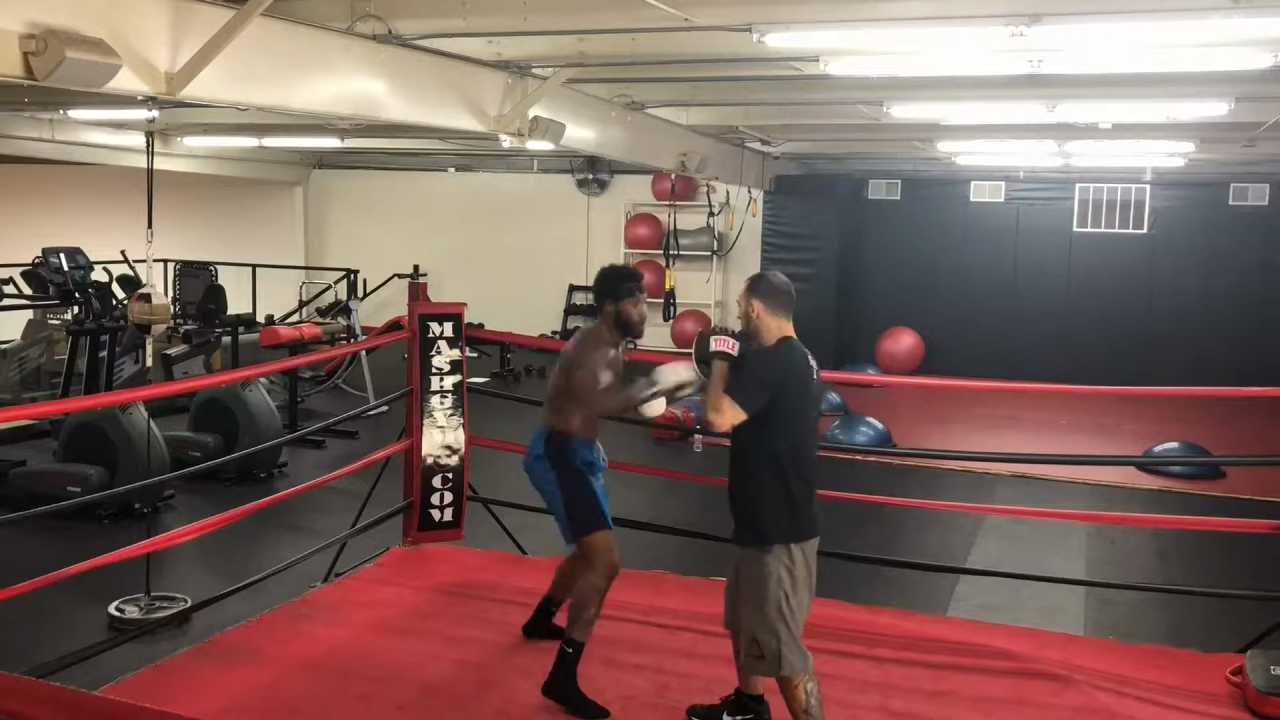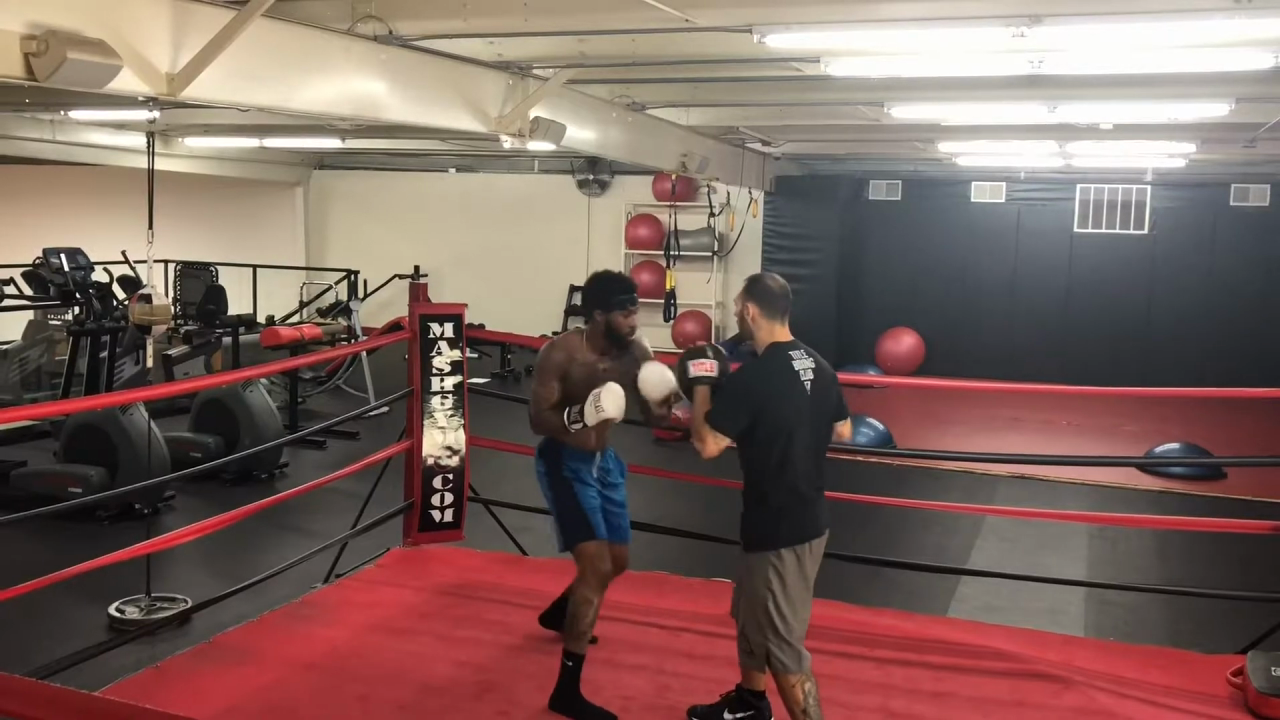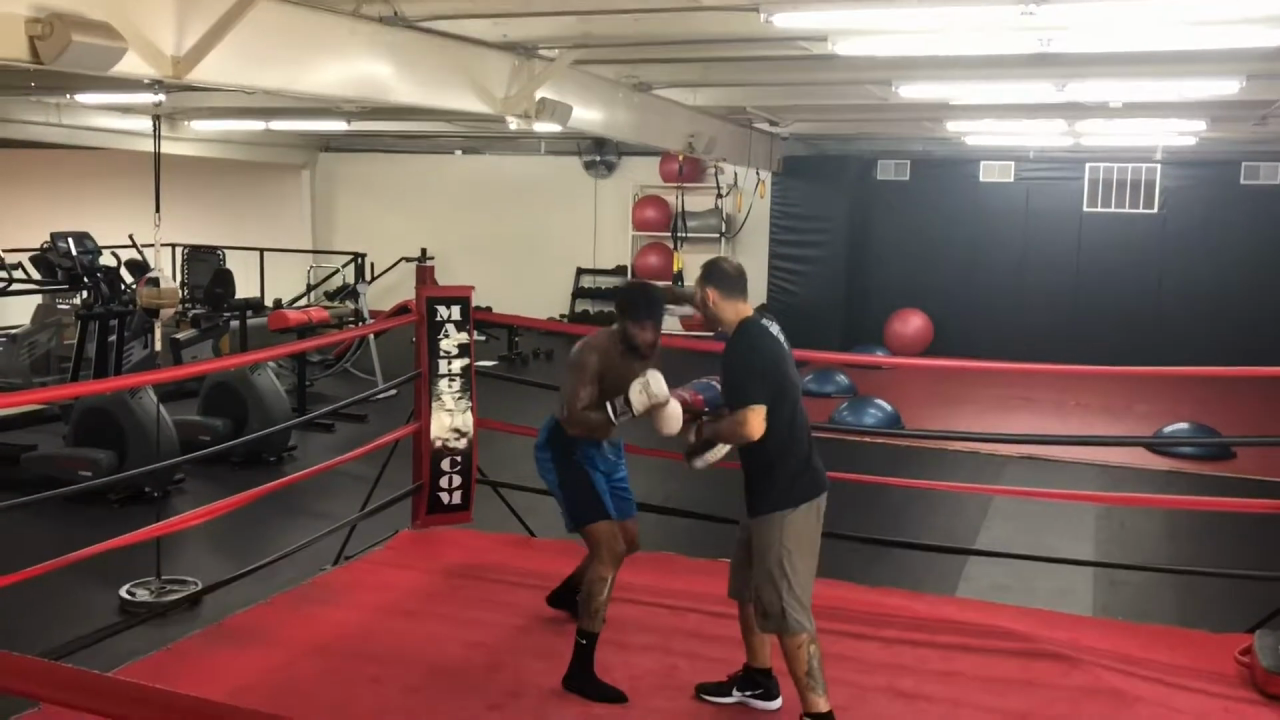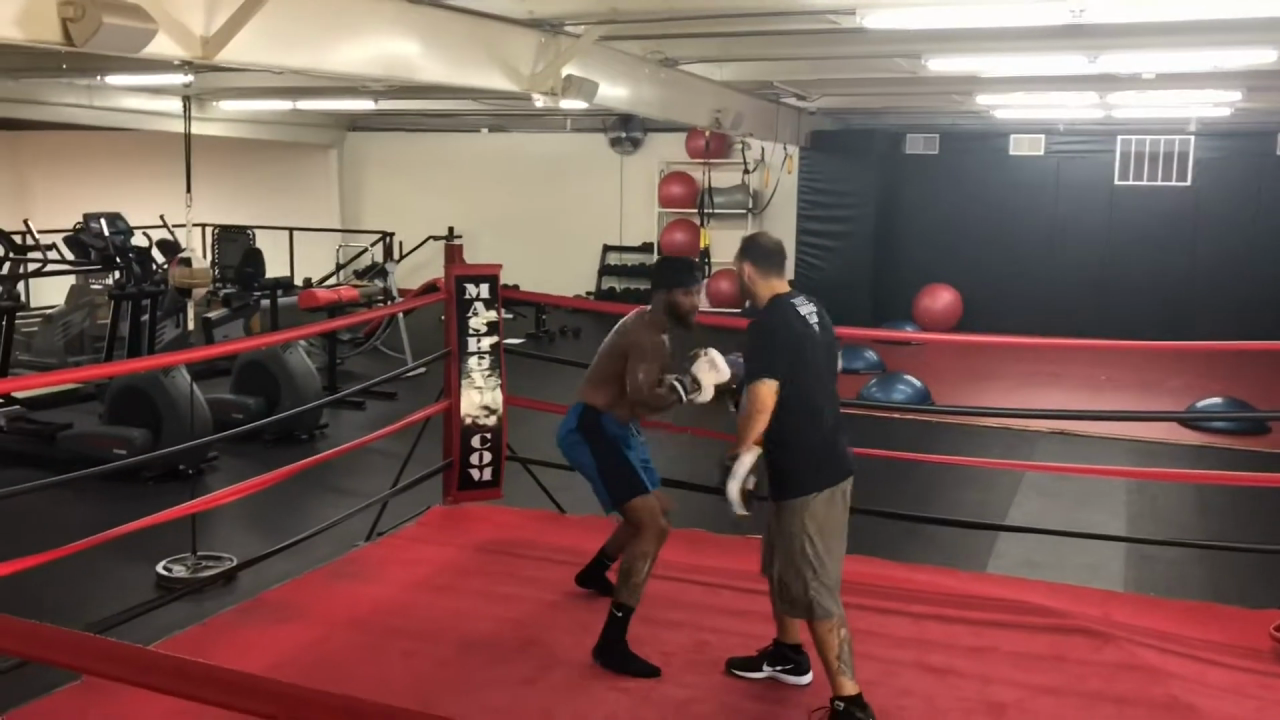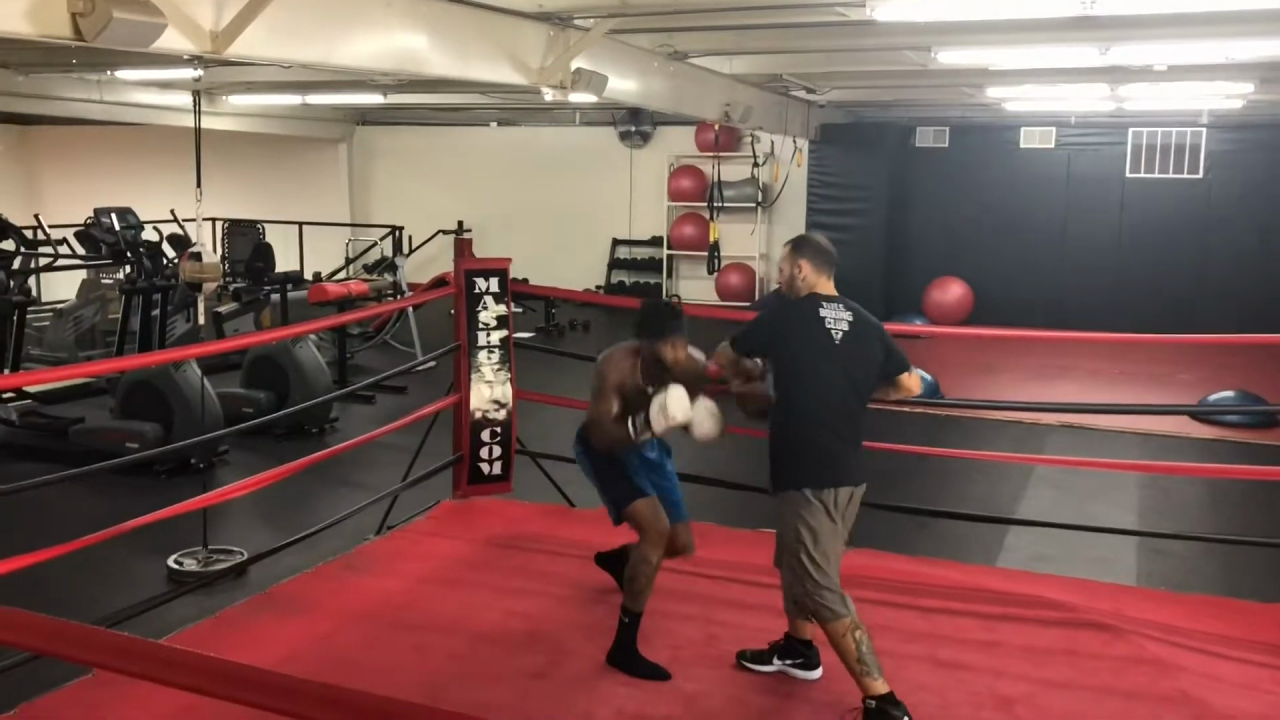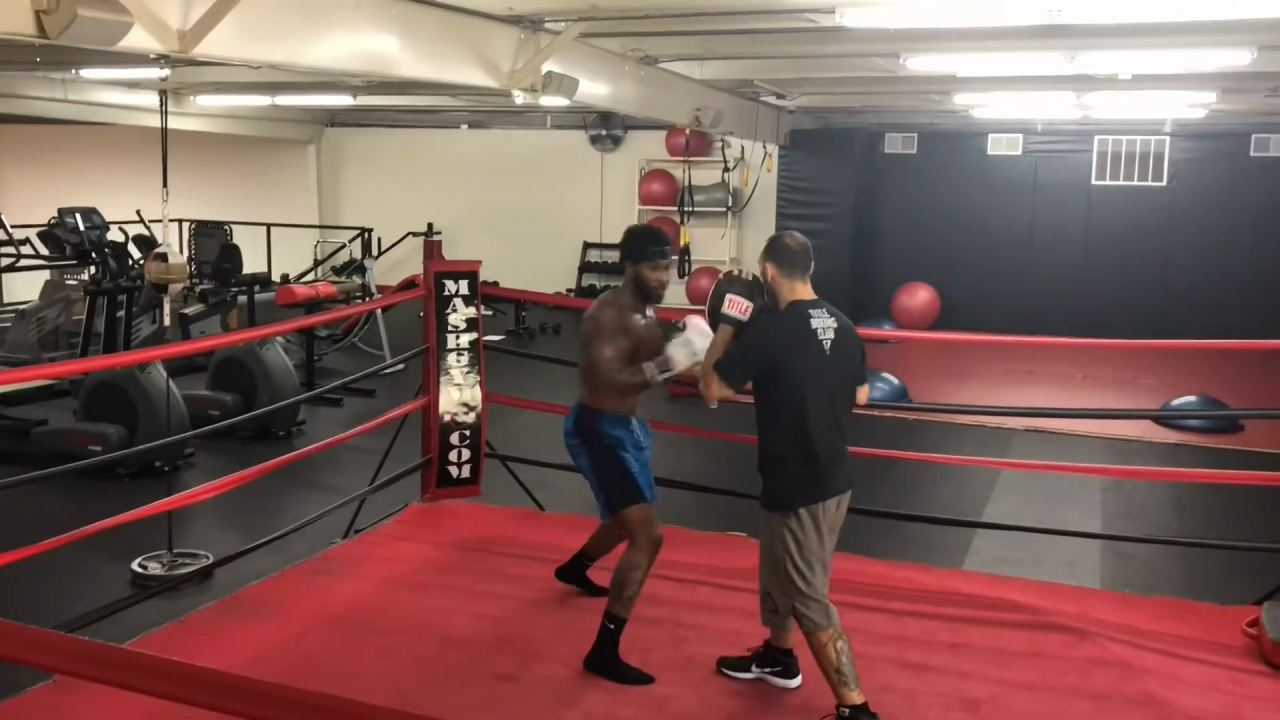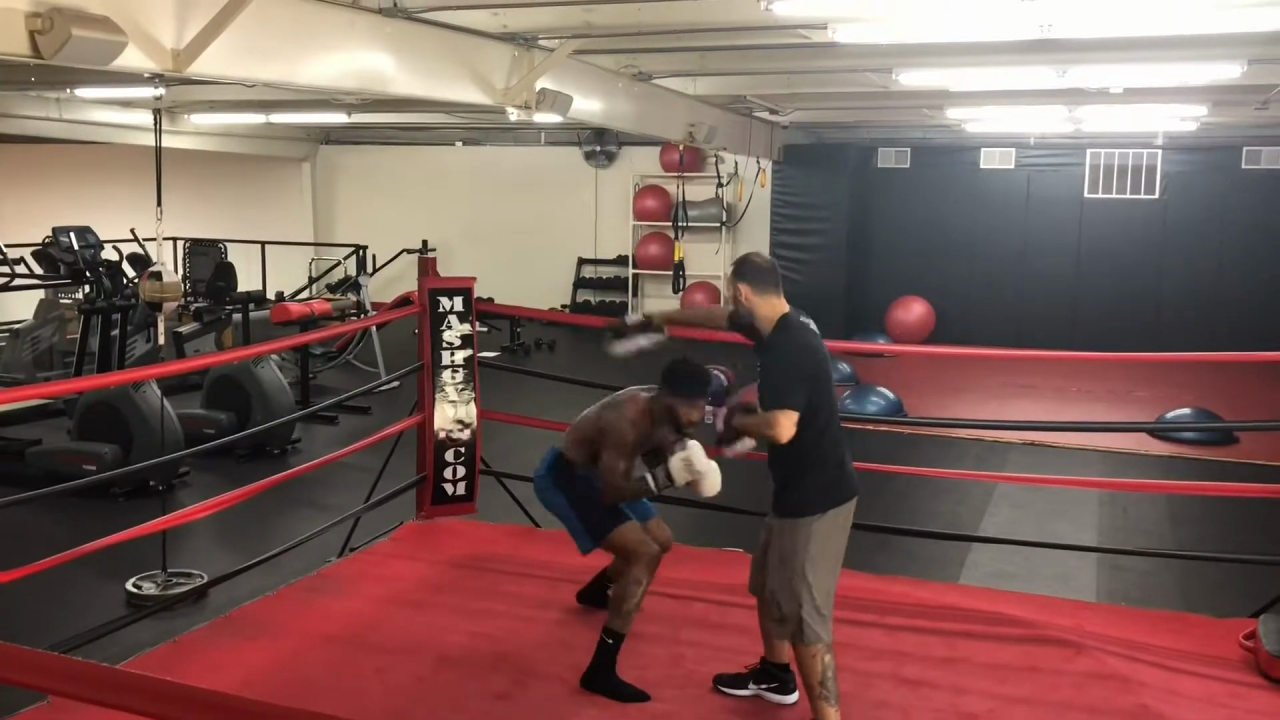
dt=0.7s
person 1, frame 1
left shoulder: (772, 361)
right shoulder: (796, 359)
left elbow: (719, 417)
left wrist: (720, 360)
right wrist: (735, 362)
left hip: (780, 527)
right hip: (767, 520)
left knee: (780, 641)
right knee: (743, 616)
person 1, frame 2
left shoulder: (753, 377)
right shoulder: (816, 365)
left elbow: (707, 444)
right elbow: (843, 430)
left wrist: (701, 384)
left hip: (778, 527)
right hip: (803, 517)
left knee: (780, 641)
right knee: (750, 615)
person 1, frame 3
left shoulder: (744, 347)
right shoulder: (762, 326)
left elbow: (751, 426)
left wrist: (708, 431)
left hip: (788, 493)
right hip: (781, 485)
left knee: (785, 607)
right knee: (748, 586)
right ankle: (757, 680)
person 1, frame 4
left shoulder: (767, 324)
right shoulder: (805, 309)
left elbow: (761, 398)
right elbow: (828, 369)
left wrist: (742, 456)
left hip: (810, 474)
right hip: (824, 462)
left knee: (815, 588)
right knee: (781, 565)
right ankle: (786, 653)
person 1, frame 5
left shoulder: (784, 318)
right shoulder: (867, 325)
left elbow: (725, 357)
right elbow: (910, 385)
left wrist: (743, 378)
left hip: (808, 476)
right hip: (847, 472)
left knee: (824, 590)
right knee: (797, 563)
right ankle: (797, 648)
person 1, frame 6
left shoulder: (767, 333)
right shoulder: (844, 328)
left elbow: (711, 389)
right elbow: (859, 398)
left wrist: (727, 324)
left hip: (798, 488)
right hip: (833, 479)
left knee: (808, 597)
right knee: (780, 576)
right ankle: (777, 657)
person 1, frame 7
left shoulder: (789, 347)
right shoulder: (785, 325)
left elbow: (780, 429)
right elbow: (717, 316)
left wrist: (737, 419)
right wrist: (653, 321)
left hip: (816, 497)
right hip: (801, 488)
left knee: (801, 609)
right knee: (768, 580)
right ankle: (775, 672)
person 2, frame 1
left shoulder: (607, 343)
right shoulder: (592, 346)
right elbow: (600, 406)
left wrist: (648, 398)
right wrist: (663, 381)
left hip: (576, 454)
right hip: (557, 456)
left knee: (591, 552)
right knee: (604, 562)
left ankle: (540, 620)
right ankle: (562, 679)
person 2, frame 2
left shoulder: (636, 352)
right shoulder: (560, 353)
left elbow: (657, 410)
right elbow: (537, 419)
left wrist: (664, 395)
right wrist: (581, 414)
left hip: (602, 462)
right hip: (564, 465)
left knee: (616, 560)
right knee: (597, 571)
left ankle: (557, 613)
person 2, frame 3
left shoulder: (648, 350)
right shoulder: (592, 353)
right elbow: (575, 422)
left wrist: (661, 405)
right wrist: (627, 404)
left hip: (603, 447)
right hip: (567, 449)
left knee: (628, 540)
right knee: (609, 549)
left ankle: (566, 594)
right ankle: (580, 670)
person 2, frame 4
left shoulder: (653, 324)
right shoulder: (647, 332)
right elbow: (642, 402)
left wrist: (693, 381)
right wrist: (691, 382)
left hip: (615, 428)
right hip: (593, 430)
left knee: (654, 511)
right knee: (653, 528)
left ankle: (594, 573)
right ankle: (612, 644)
person 2, frame 5
left shoulder: (694, 365)
right shoulder: (615, 365)
left elbow: (692, 408)
right elbow: (601, 436)
left wrist: (701, 417)
right wrist: (649, 423)
left hip: (650, 448)
right hip: (605, 447)
left knee: (682, 544)
right knee: (656, 530)
left ankle: (618, 558)
right ankle: (624, 647)
person 2, frame 6
left shoulder: (645, 308)
right shoulder: (606, 313)
left elbow: (640, 365)
right elbow: (602, 383)
left wrist: (687, 344)
right wrist: (671, 362)
left hip: (628, 427)
right hip: (597, 430)
left knee: (628, 523)
right knee: (647, 539)
left ankle: (575, 569)
right ankle: (603, 654)
person 2, frame 7
left shoulder: (668, 414)
right shoulder: (626, 419)
left elbow: (664, 451)
right elbow: (612, 491)
left wrist: (691, 467)
right wrist: (666, 476)
left hip: (601, 471)
right hip: (566, 477)
left knee: (662, 541)
right knee: (643, 555)
left ankle: (596, 590)
right ankle: (601, 671)
